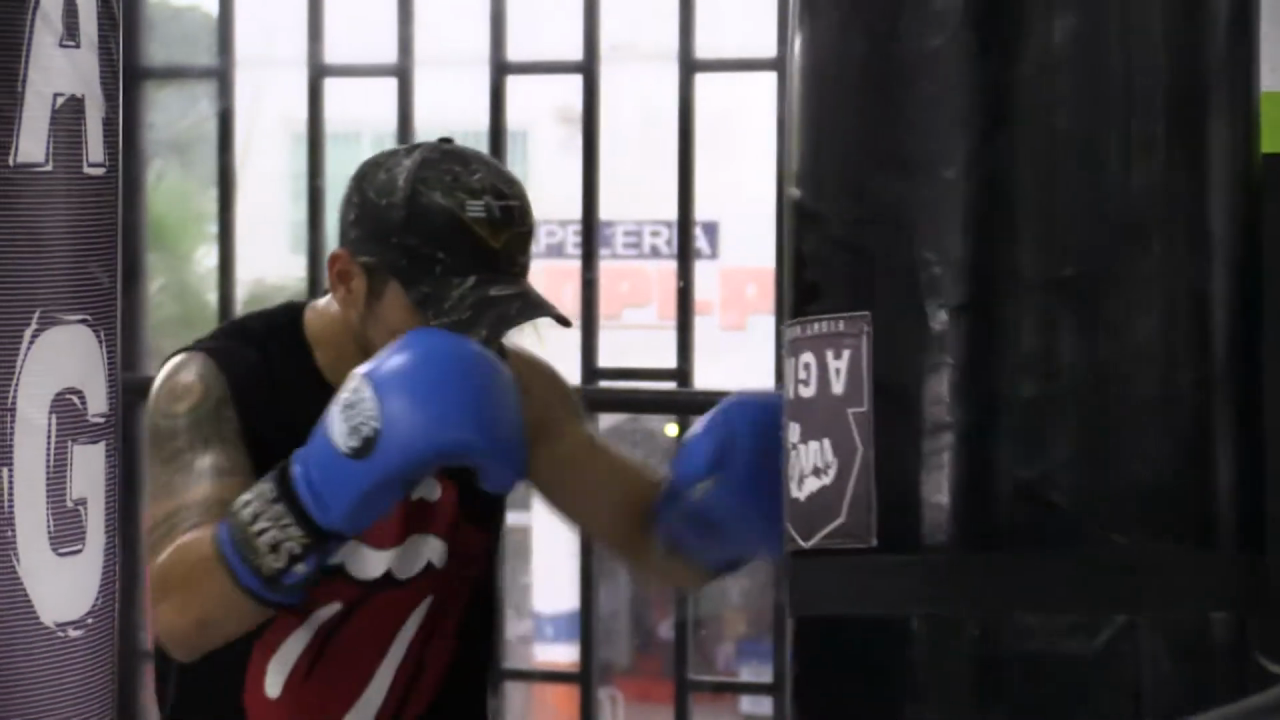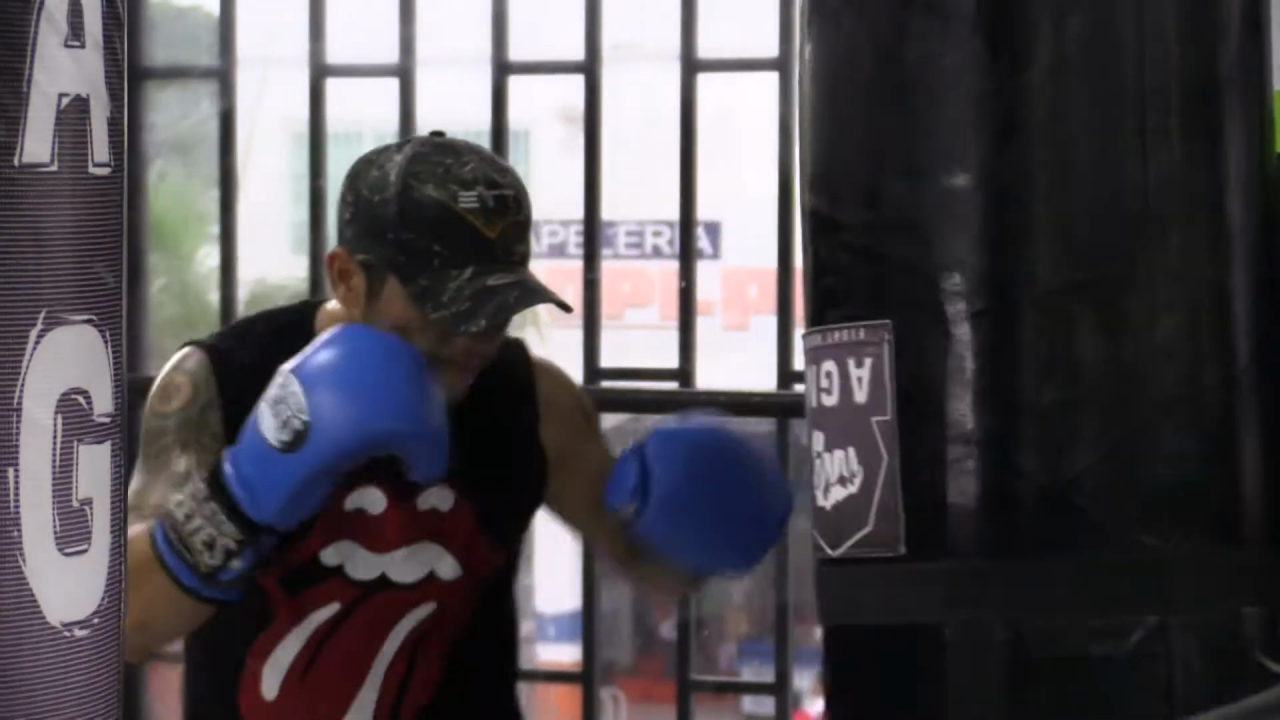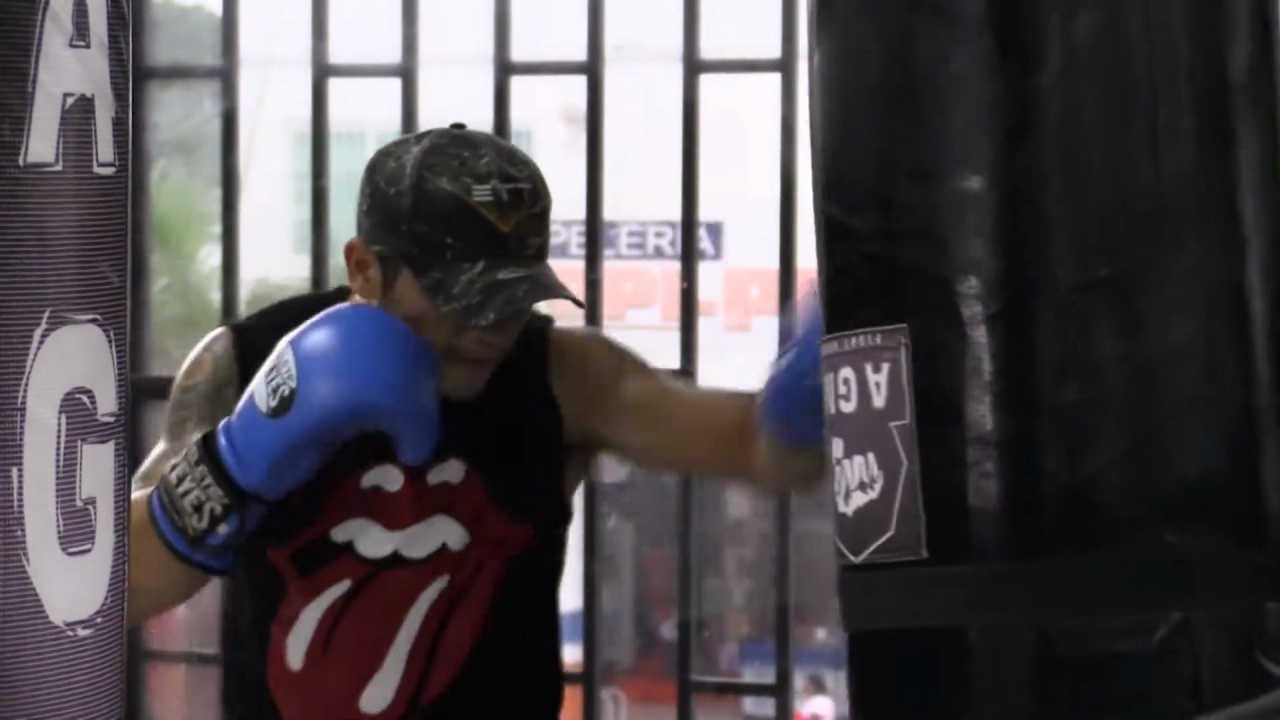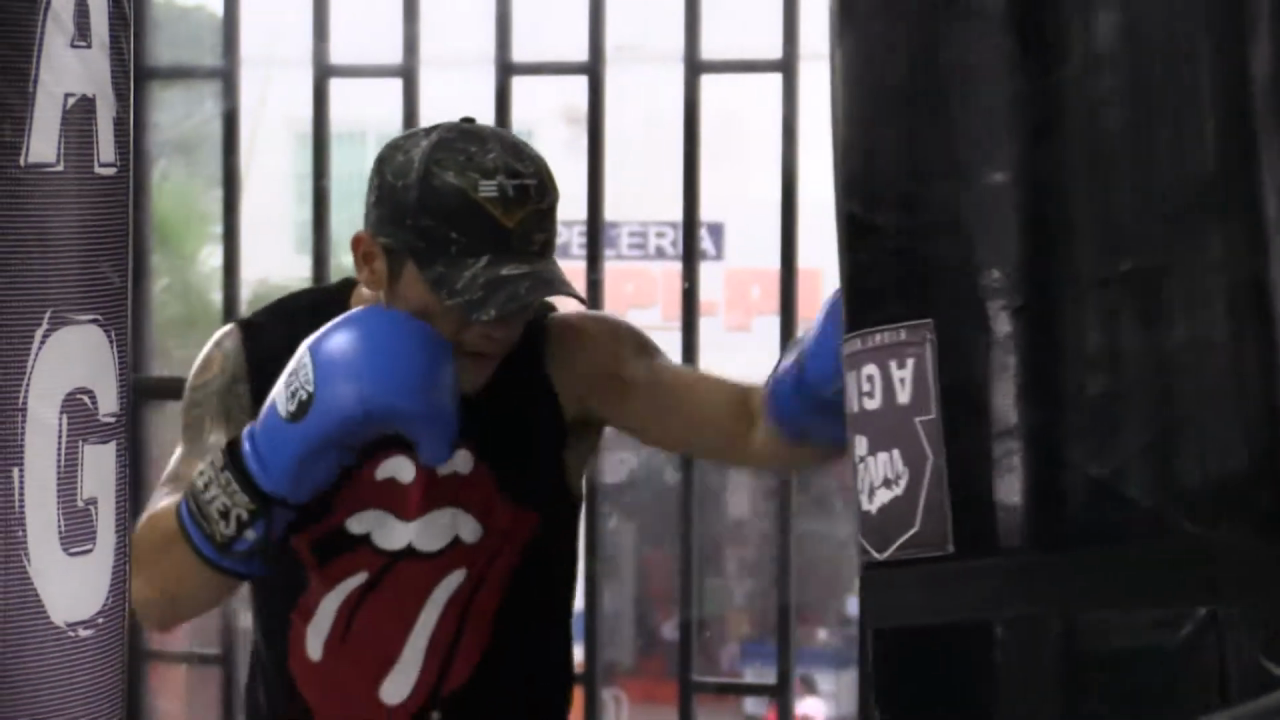
dt=0.1s
person 1, frame 1
left shoulder: (508, 390)
right shoulder: (218, 385)
left elbow: (655, 544)
right elbow: (181, 614)
left wrist: (721, 509)
right wrist: (327, 484)
person 1, frame 2
left shoulder: (529, 400)
right shoulder: (215, 383)
left elbow: (644, 551)
right elbow: (127, 616)
left wrist: (671, 519)
right wrist: (255, 486)
person 1, frame 3
left shoulder: (561, 375)
right shoulder: (242, 365)
left elbow: (757, 446)
right elbow: (128, 580)
left wrist: (810, 393)
right wrist: (247, 458)
person 1, frame 4
left shoulder: (567, 359)
right shoulder: (252, 361)
left elbow: (761, 428)
right elbow: (153, 591)
left wrist: (825, 384)
right wrist: (268, 462)
